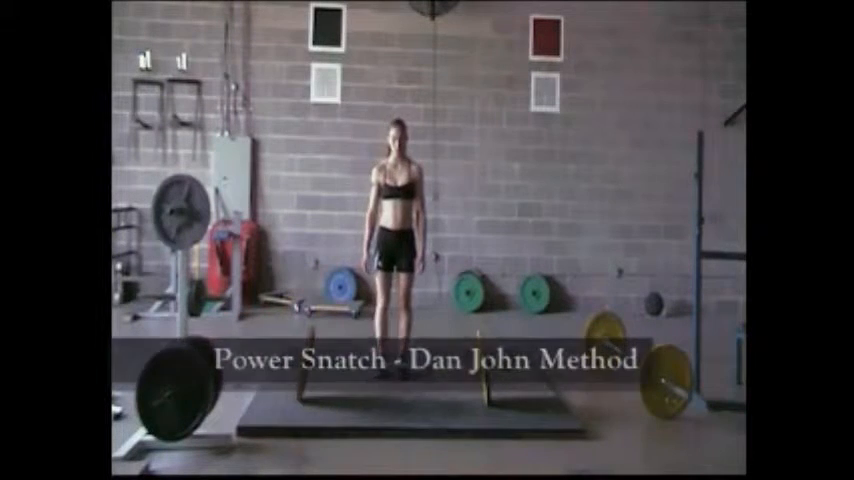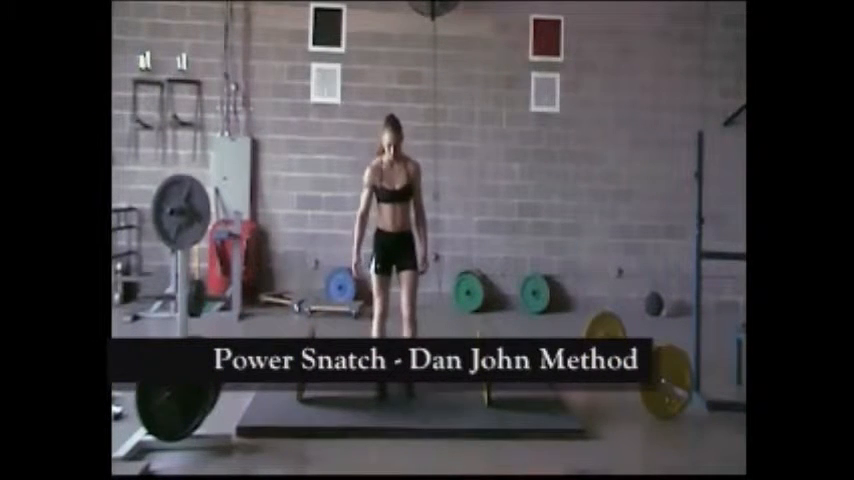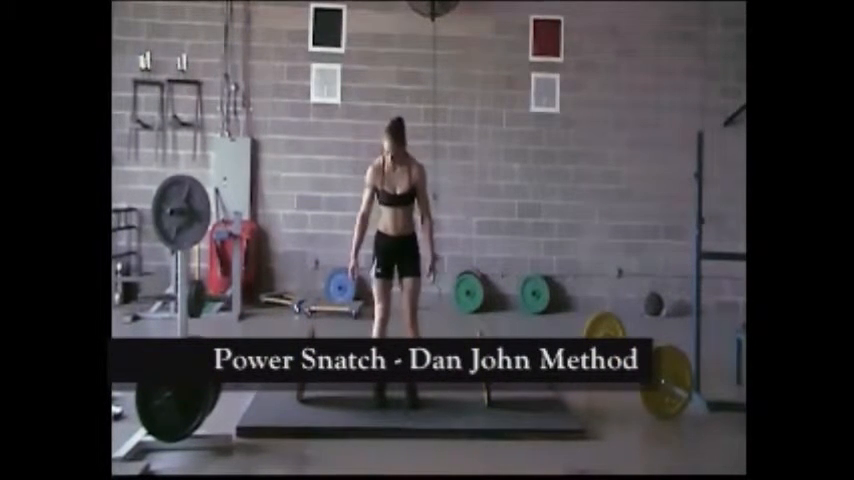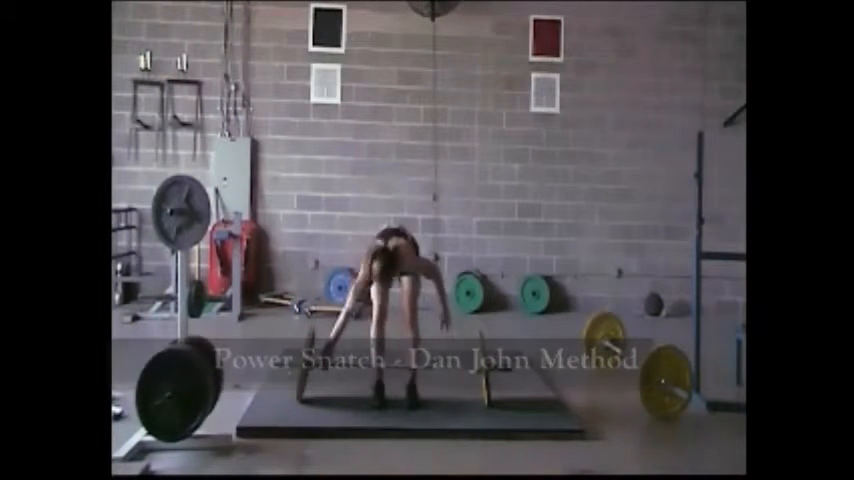
dt=1s
person 1, frame 1
left shoulder: (415, 170)
right shoulder: (379, 170)
left elbow: (420, 211)
right elbow: (372, 210)
left wrist: (422, 249)
right wrist: (365, 248)
left hip: (406, 239)
right hip: (384, 238)
left knee: (404, 302)
right knee: (382, 302)
left ankle: (402, 357)
right ankle: (382, 358)
person 1, frame 2
left shoulder: (412, 167)
right shoulder: (373, 170)
left elbow: (418, 210)
right elbow: (363, 213)
left wrist: (424, 248)
right wrist: (356, 251)
left hip: (406, 241)
right hip: (382, 241)
left knee: (409, 311)
right knee: (380, 310)
person 1, frame 3
left shoulder: (417, 171)
right shoulder: (374, 171)
left elbow: (425, 214)
right elbow: (364, 214)
left wrist: (432, 253)
right wrist: (354, 253)
left hip: (408, 245)
right hip: (383, 244)
left knee: (410, 315)
right knee: (381, 314)
left ankle: (411, 380)
right ankle: (378, 378)
person 1, frame 4
left shoulder: (409, 261)
right shoulder: (367, 270)
left elbow: (435, 272)
right elbow: (348, 309)
left wrist: (445, 308)
right wrist: (330, 344)
left hip: (405, 251)
left knee: (410, 316)
right knee: (378, 314)
left ankle: (412, 382)
right ankle: (378, 381)
